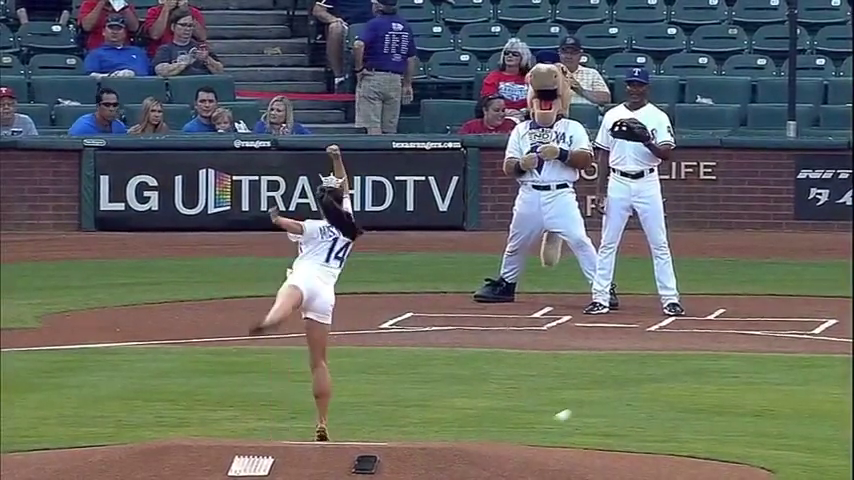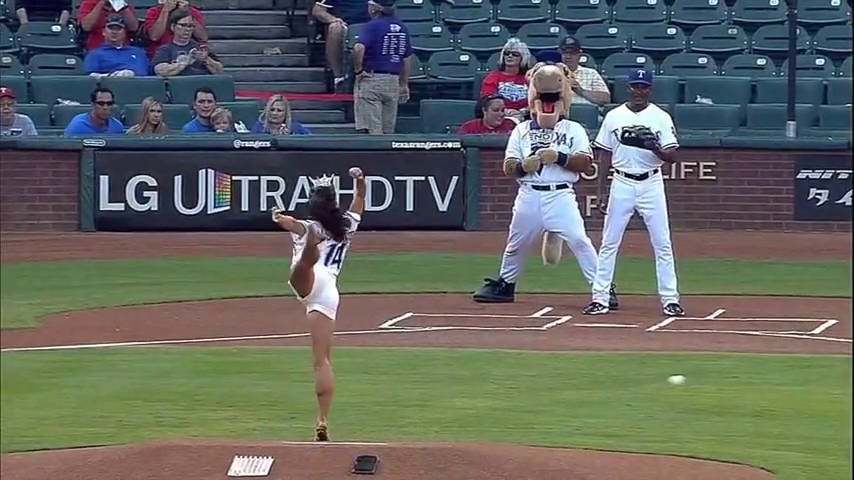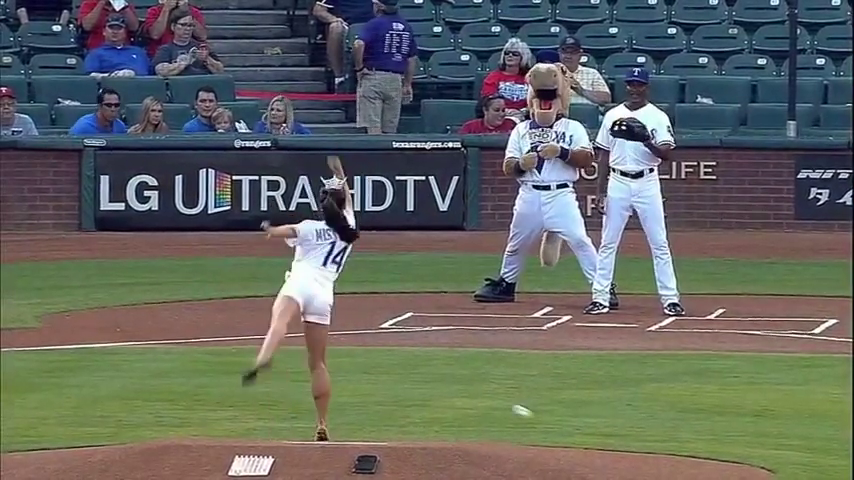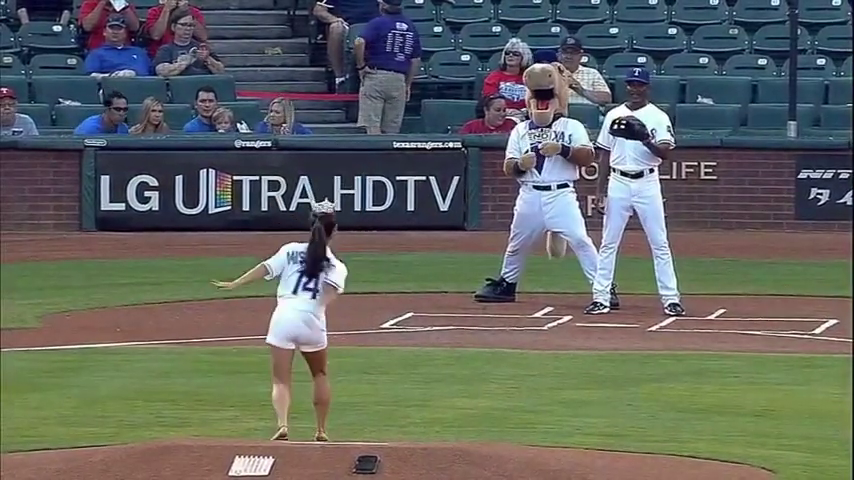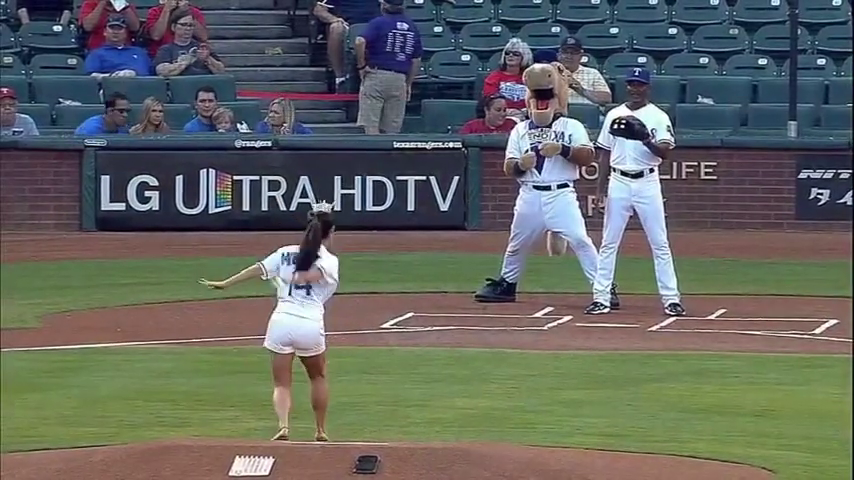
dt=0.2s
person 1, frame 1
left shoulder: (315, 227)
right shoulder: (348, 225)
left elbow: (294, 226)
right elbow: (344, 186)
left wrist: (278, 219)
right wrist: (337, 158)
left hip: (302, 280)
right hip: (325, 294)
left knee: (284, 306)
right knee: (318, 362)
left ankle: (268, 321)
right ankle: (322, 425)
person 1, frame 2
left shoulder: (310, 229)
right shoulder: (346, 226)
left elbow: (296, 226)
right elbow: (360, 199)
left wrist: (281, 219)
right wrist: (360, 180)
left hip: (311, 283)
right hip: (330, 294)
right knee: (322, 361)
left ankle: (310, 253)
right ankle: (323, 423)
person 1, frame 3
left shoulder: (311, 227)
right shoulder: (347, 229)
left elbow: (289, 230)
right elbow: (347, 199)
left wrist: (271, 230)
right wrist: (339, 172)
left hip: (300, 284)
right hip: (323, 296)
right knee: (317, 364)
left ankle: (262, 360)
right ankle: (322, 425)
person 1, frame 4
left shoulder: (290, 250)
right shoulder: (337, 266)
left elbow: (264, 269)
right elbow: (329, 295)
left wrist: (233, 284)
left hip: (284, 319)
right hip: (311, 324)
left knee: (281, 382)
right knee: (320, 375)
left ankle: (282, 426)
right ankle: (321, 431)
person 1, frame 5
left shoulder: (287, 252)
right shoulder: (329, 261)
left elbow: (258, 269)
right elbow: (313, 276)
left wrist: (225, 283)
left hip: (281, 322)
right hip: (311, 327)
left knee: (281, 384)
right knee: (318, 378)
left ankle: (283, 426)
right ankle: (321, 431)
person 2, frame 1
left shoulder: (658, 117)
right shoulder: (612, 115)
left elbow: (667, 154)
right elbow: (604, 154)
left wrist: (648, 143)
right wrist: (600, 189)
left hip: (647, 184)
right hip: (618, 184)
left knee: (659, 244)
right knee: (608, 243)
left ankle: (670, 299)
right ankle: (600, 298)
person 2, frame 2
left shoulder: (661, 117)
right shoulder: (614, 116)
left elbow: (671, 156)
right elbow: (605, 155)
left wrist: (654, 148)
right wrist: (601, 191)
left hip: (651, 185)
right hip: (622, 185)
left knee: (662, 244)
right knee: (609, 244)
left ankle: (670, 299)
right ankle: (600, 298)
person 2, frame 3
left shoulder: (658, 117)
right shoulder: (612, 115)
left elbow: (667, 154)
right elbow: (604, 154)
left wrist: (649, 142)
right wrist: (600, 189)
left hip: (647, 184)
right hip: (618, 184)
left knee: (659, 243)
right knee: (608, 243)
left ankle: (670, 298)
right ankle: (600, 298)
person 2, frame 4
left shoulder: (659, 117)
right shoulder: (613, 115)
left elbow: (665, 152)
right elbow: (605, 154)
left wrist: (647, 141)
right wrist: (600, 189)
left hip: (647, 184)
right hip: (618, 184)
left knee: (660, 243)
right knee: (608, 243)
left ankle: (670, 298)
right ankle: (600, 298)
person 2, frame 5
left shoulder: (659, 117)
right shoulder: (614, 115)
left elbow: (665, 152)
right elbow: (605, 154)
left wrist: (646, 140)
right wrist: (600, 188)
left hip: (647, 183)
right hip: (618, 183)
left knee: (660, 243)
right knee: (608, 243)
left ankle: (671, 298)
right ankle: (600, 298)
person 3, frame 1
left shoulder: (572, 127)
right shoulder: (521, 129)
left elbow: (586, 160)
right elbow: (508, 167)
left wrist: (560, 153)
right wrist: (521, 165)
left hip: (560, 195)
right hip: (529, 196)
left knee: (579, 240)
right knee: (517, 243)
left ankle: (604, 289)
right ankle: (504, 285)
person 3, frame 2
left shoulder: (573, 129)
right shoulder: (521, 130)
left elbow: (586, 161)
right elbow: (508, 166)
left wrist: (559, 157)
right wrist: (522, 166)
left hip: (560, 197)
right hip: (528, 197)
left knee: (579, 241)
right knee: (516, 245)
right ankle: (504, 286)
person 3, frame 3
left shoulder: (572, 127)
right shoulder: (521, 129)
left elbow: (587, 158)
right elbow: (508, 166)
left wrist: (561, 152)
right wrist: (521, 164)
left hip: (560, 195)
right hip: (529, 196)
left knee: (579, 240)
right knee: (516, 244)
left ankle: (604, 290)
right ankle: (504, 285)
person 3, frame 4
left shoulder: (572, 127)
right shoulder: (520, 130)
left elbow: (588, 157)
right elbow: (508, 167)
left wrist: (562, 149)
right wrist: (520, 165)
left hip: (560, 195)
right hip: (529, 196)
left knee: (579, 240)
right knee: (517, 244)
left ankle: (604, 289)
right ankle: (505, 285)
person 3, frame 5
left shoulder: (571, 126)
right shoulder: (520, 129)
left elbow: (588, 157)
right elbow: (508, 168)
left wrist: (562, 149)
right wrist: (520, 164)
left hip: (560, 195)
right hip: (529, 196)
left knee: (579, 240)
right knee: (517, 244)
right ankle: (505, 285)
person 4, frame 1
left shoulder: (375, 24)
right shoulder: (405, 26)
left elbow: (358, 45)
right elbow: (411, 58)
left wrist: (359, 68)
right wrist: (407, 84)
left hip: (373, 78)
right hip: (395, 80)
left knee: (373, 127)
right knee: (389, 130)
person 4, frame 2
left shoulder: (373, 25)
right shoulder: (401, 27)
left elbow: (359, 48)
right elbow: (407, 58)
left wrist: (358, 70)
right wrist: (404, 83)
left hip: (371, 79)
right hip: (393, 81)
left knee: (374, 128)
right knee: (388, 131)
person 4, frame 3
left shoulder: (375, 24)
right shoulder: (406, 26)
left elbow: (359, 45)
right elbow: (412, 58)
left wrist: (359, 67)
right wrist: (407, 84)
left hip: (373, 78)
right hip: (395, 80)
left knee: (373, 126)
right knee: (390, 130)
person 4, frame 4
left shoulder: (378, 23)
right shoulder: (411, 27)
left elbow: (359, 42)
right elbow: (416, 59)
left wrist: (361, 66)
right wrist: (407, 84)
left hip: (376, 77)
right hip: (398, 80)
left knee: (372, 125)
right knee: (392, 130)
person 4, frame 5
left shoulder: (379, 22)
right shoulder: (412, 27)
left elbow: (360, 42)
right elbow: (416, 59)
left wrist: (361, 65)
right wrist: (408, 84)
left hip: (376, 76)
right hip: (399, 80)
left knee: (371, 125)
right knee: (392, 129)
